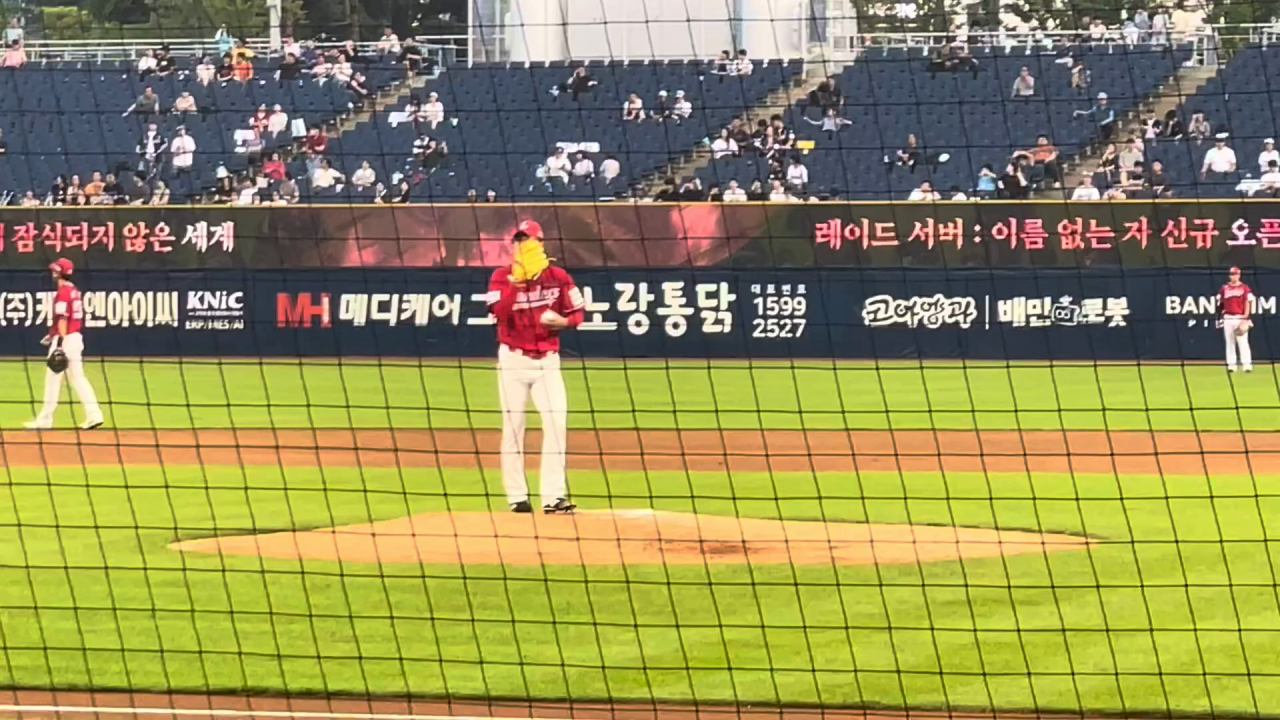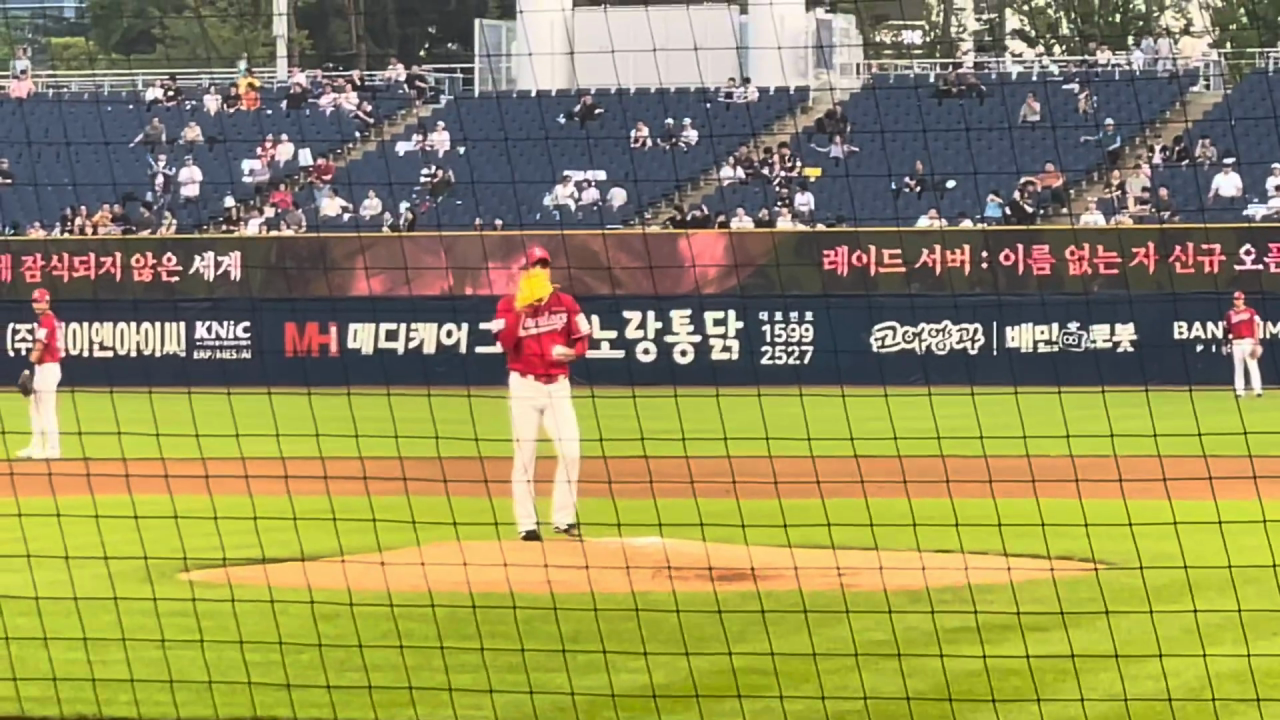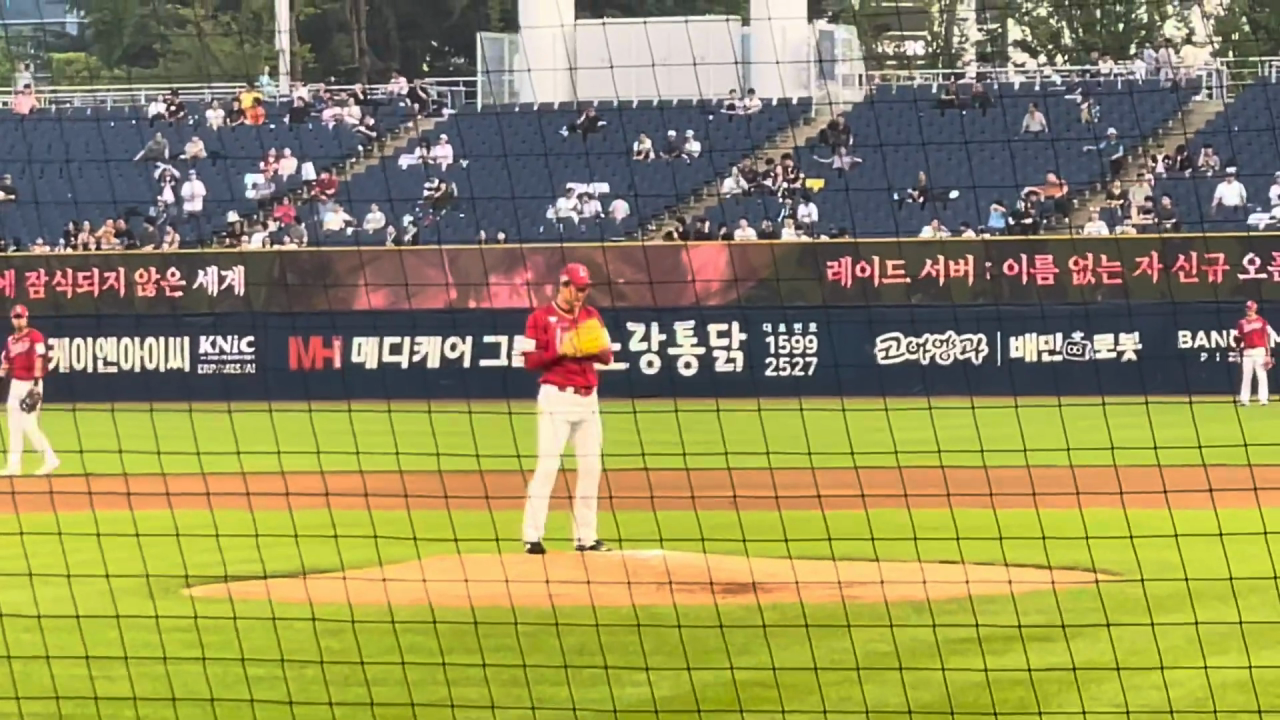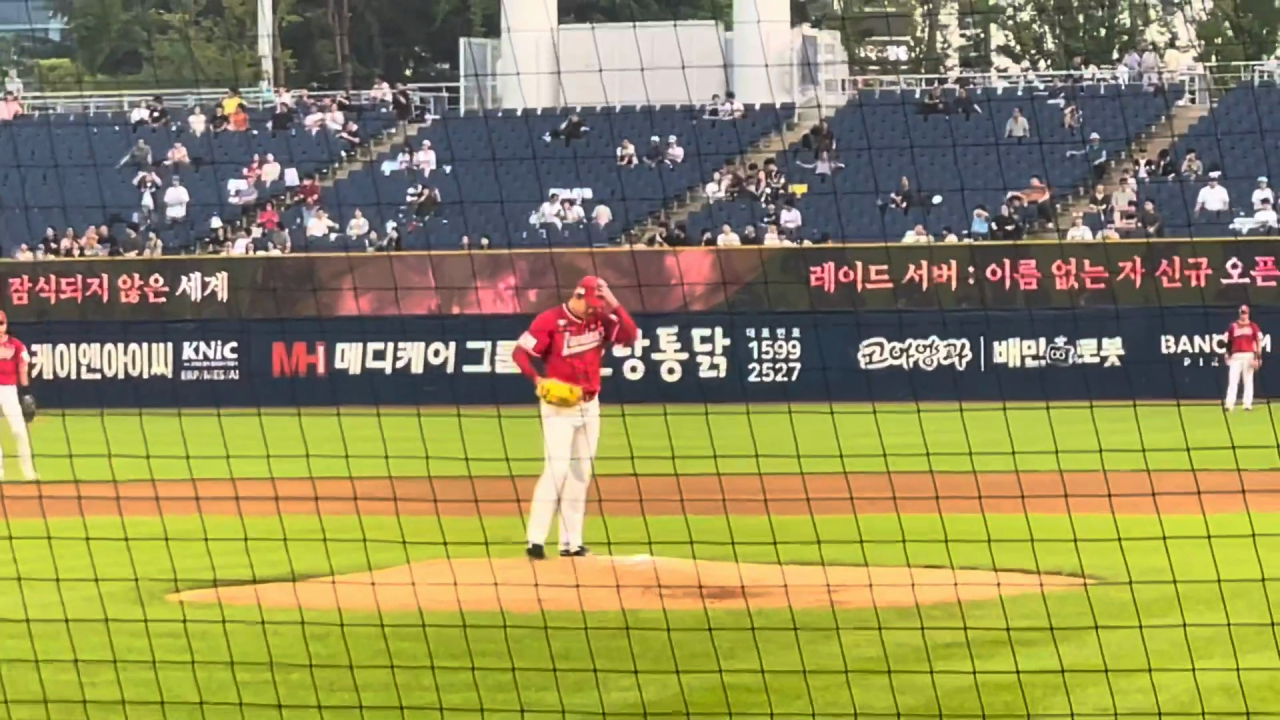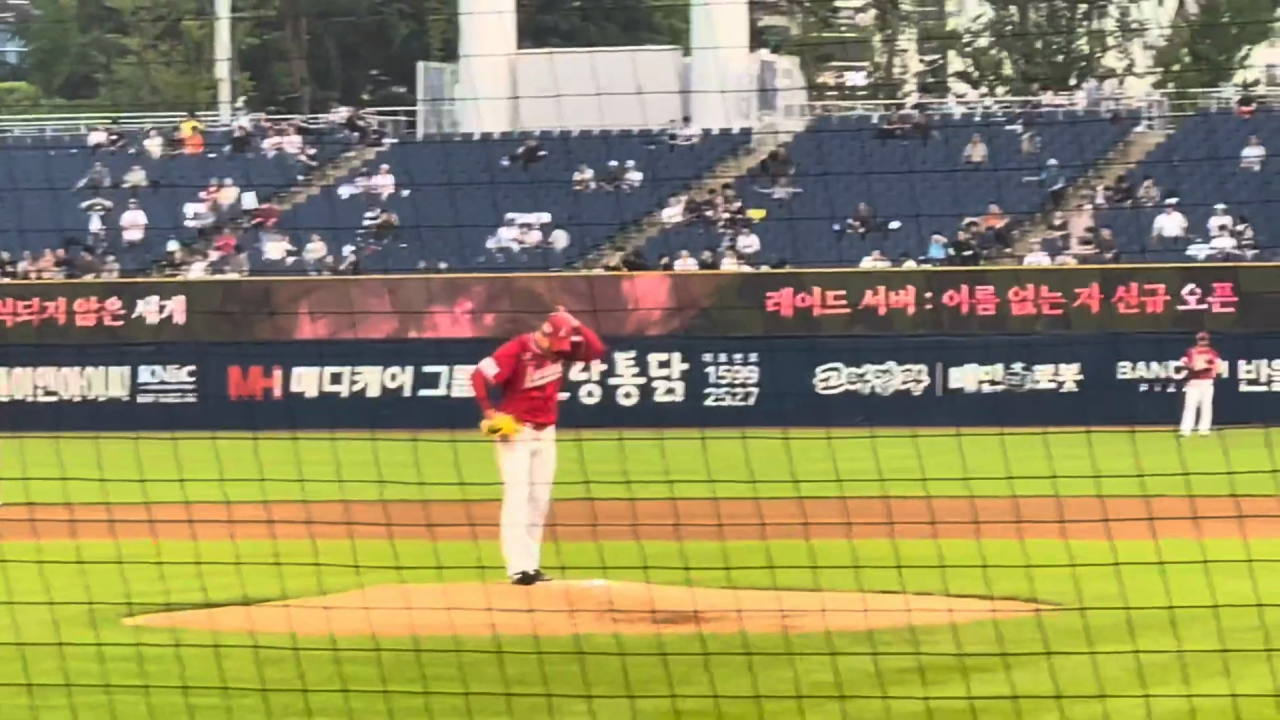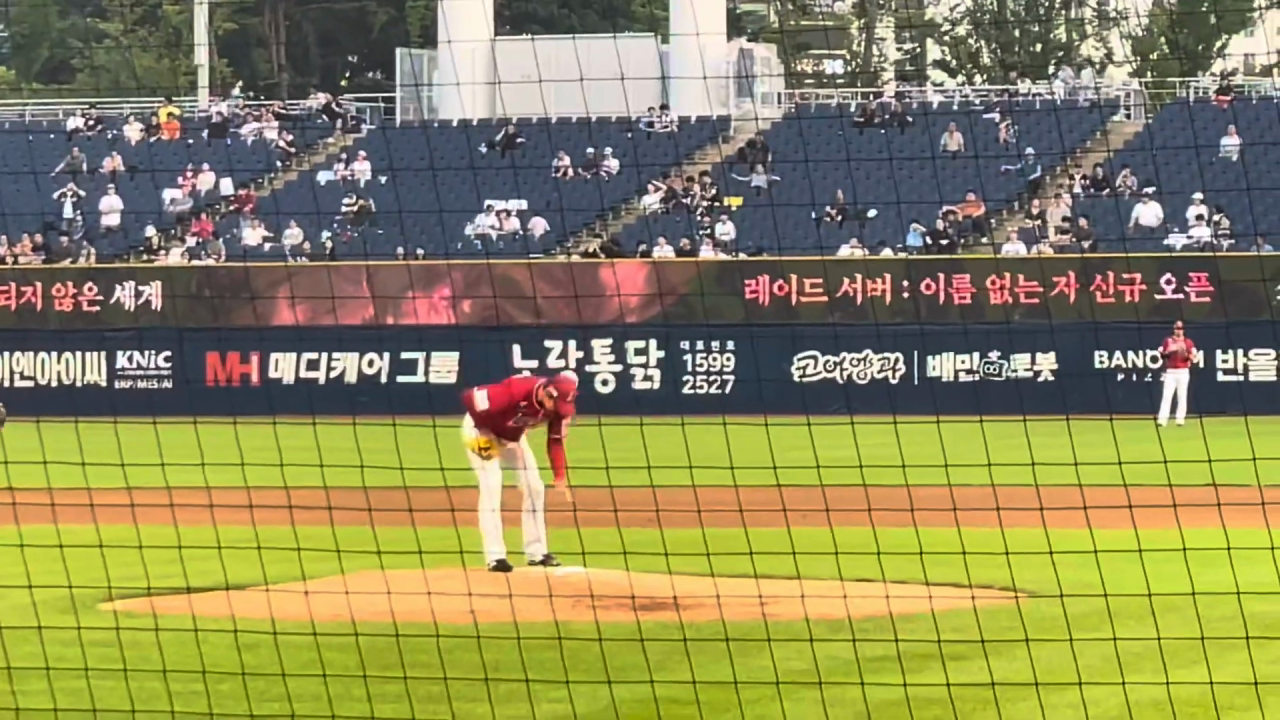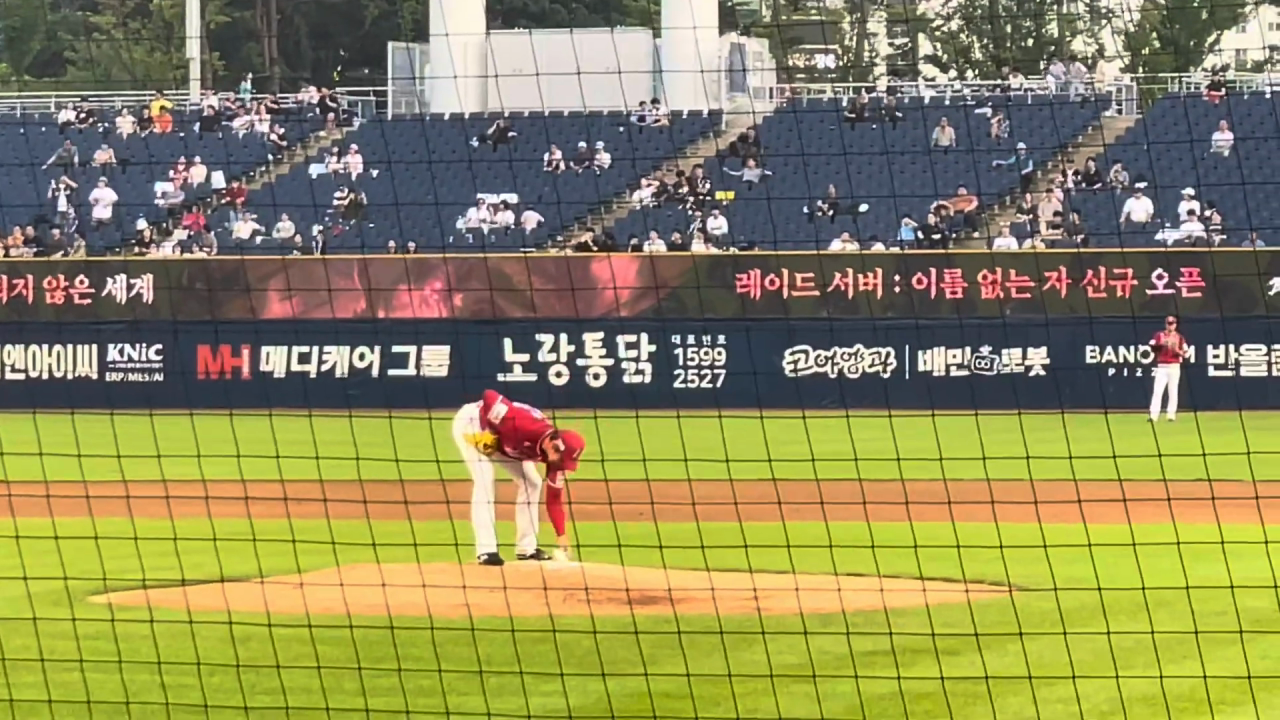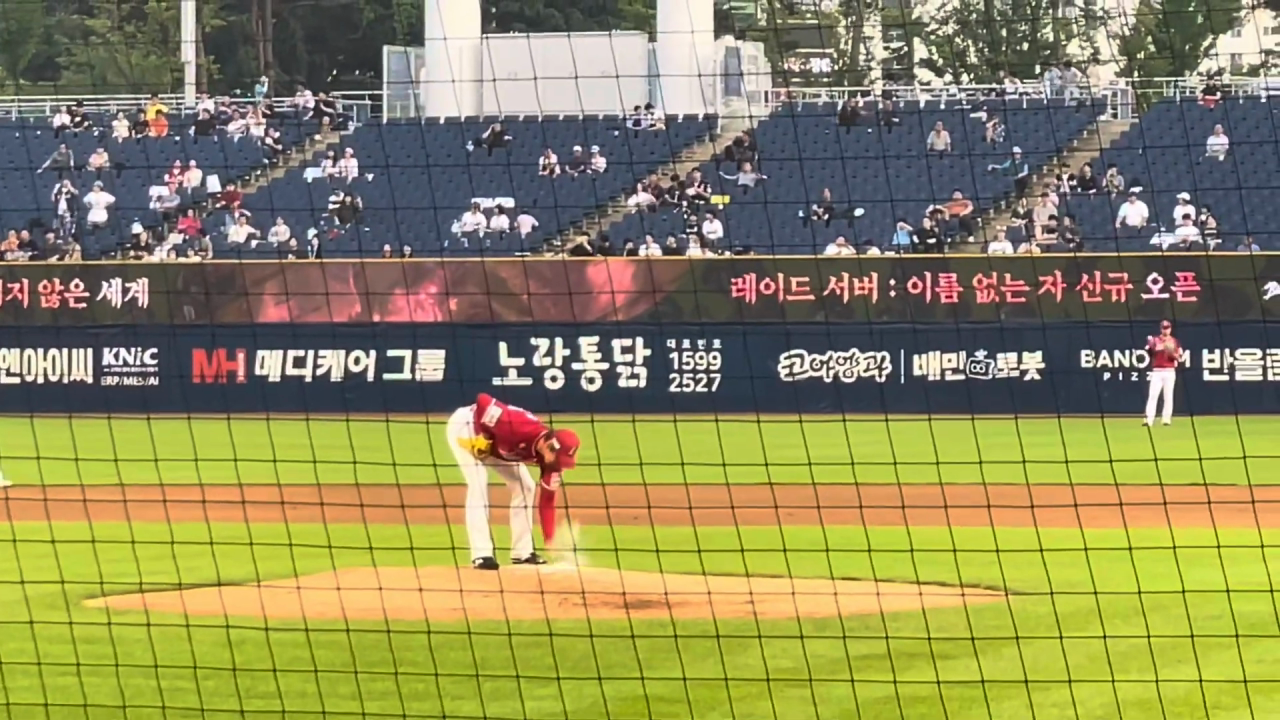
dt=0.5s
person 1, frame 1
left shoulder: (559, 277)
right shoulder: (502, 276)
left elbow: (577, 314)
right elbow: (500, 314)
left wrist: (563, 321)
right wrist: (516, 281)
left hip: (548, 360)
right hip: (513, 359)
left knee: (556, 425)
right knee: (514, 429)
left ankle: (553, 496)
right ankle: (517, 497)
person 1, frame 2
left shoulder: (566, 302)
right shoulder: (509, 304)
left elbow: (583, 341)
right elbow: (506, 343)
left wrist: (572, 353)
right wrist: (520, 309)
left hip: (558, 386)
right hip: (523, 386)
left knee: (570, 452)
right knee: (525, 457)
left ankle: (564, 518)
right ankle: (527, 525)
person 1, frame 3
left shoulder: (591, 315)
right shoulder: (541, 317)
left elbow: (607, 357)
right elbow: (530, 361)
left wrist: (599, 348)
right wrist: (562, 350)
left hip: (588, 398)
right hip: (556, 398)
left knee: (590, 468)
right knee: (547, 467)
left ankle: (585, 536)
right ankle: (532, 536)
person 1, frame 4
left shoulder: (601, 319)
right shoulder: (550, 320)
left elbow: (630, 336)
right elbow: (520, 353)
left wrist: (615, 305)
right wrist: (538, 380)
left hip: (590, 405)
right hip: (559, 404)
left knee: (582, 474)
right knee: (557, 469)
left ankle: (571, 542)
right ankle: (536, 538)
person 1, frame 5
left shoulder: (563, 347)
right shoulder: (516, 349)
left elbow: (598, 351)
right elbow: (479, 376)
left wrist: (576, 326)
right wrist: (488, 411)
left hip: (545, 432)
right hip: (513, 431)
left knee: (541, 498)
right knee: (517, 497)
left ankle: (529, 563)
right ankle: (517, 568)
person 1, frame 6
left shoulder: (558, 404)
right shoulder: (515, 390)
left elbow: (555, 441)
right elbow: (469, 396)
left wrist: (560, 477)
right wrist: (483, 429)
left hip: (513, 436)
right hip: (484, 433)
left knee: (534, 487)
right knee: (491, 488)
left ankle: (537, 553)
right ankle: (495, 557)
person 1, frame 7
left shoulder: (555, 453)
right shoulder: (524, 427)
left elbow: (554, 497)
right elbow: (489, 396)
left wrist: (561, 537)
right wrist: (487, 431)
left hip: (501, 437)
right hip: (470, 422)
left knee: (531, 484)
right knee: (485, 482)
left ankle: (527, 548)
right ankle: (486, 550)
person 1, frame 8
left shoulder: (551, 457)
right shoulder: (519, 429)
left elbow: (547, 500)
right elbow: (482, 400)
left wrist: (550, 542)
right wrist: (482, 436)
left hip: (496, 440)
right hip: (464, 426)
left knee: (525, 488)
right knee: (478, 486)
left ankle: (522, 552)
right ankle: (481, 555)
